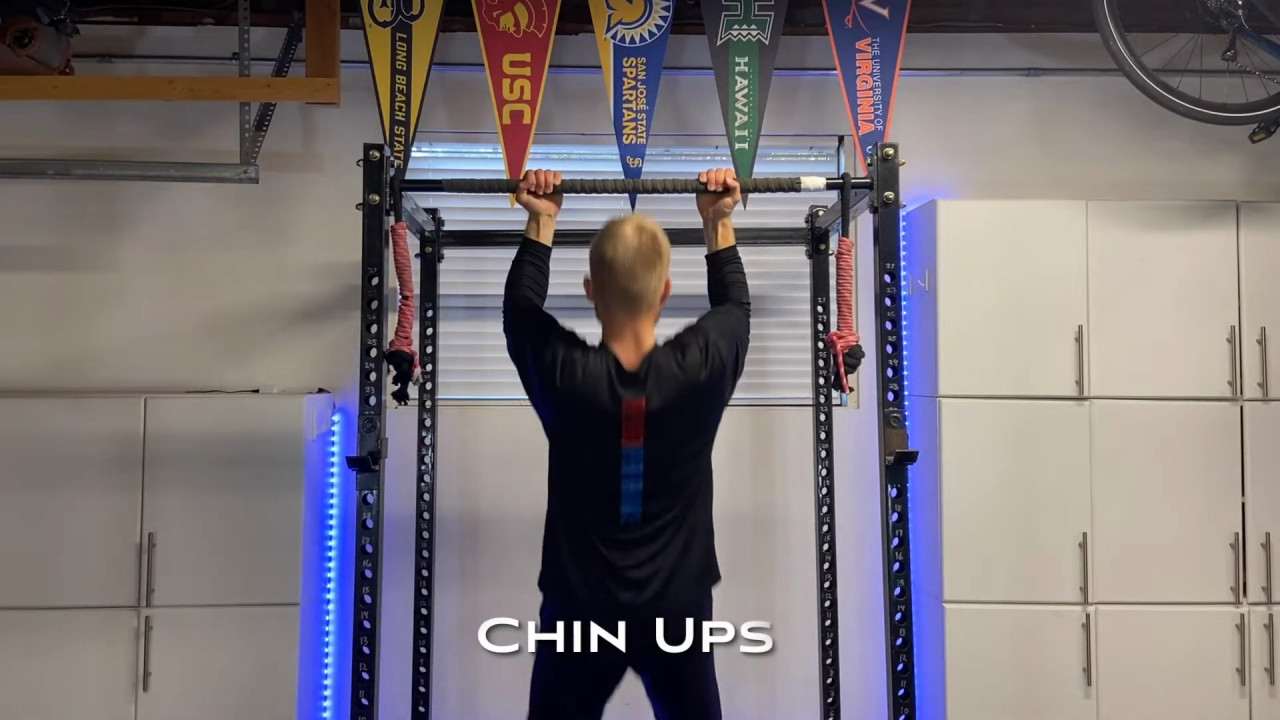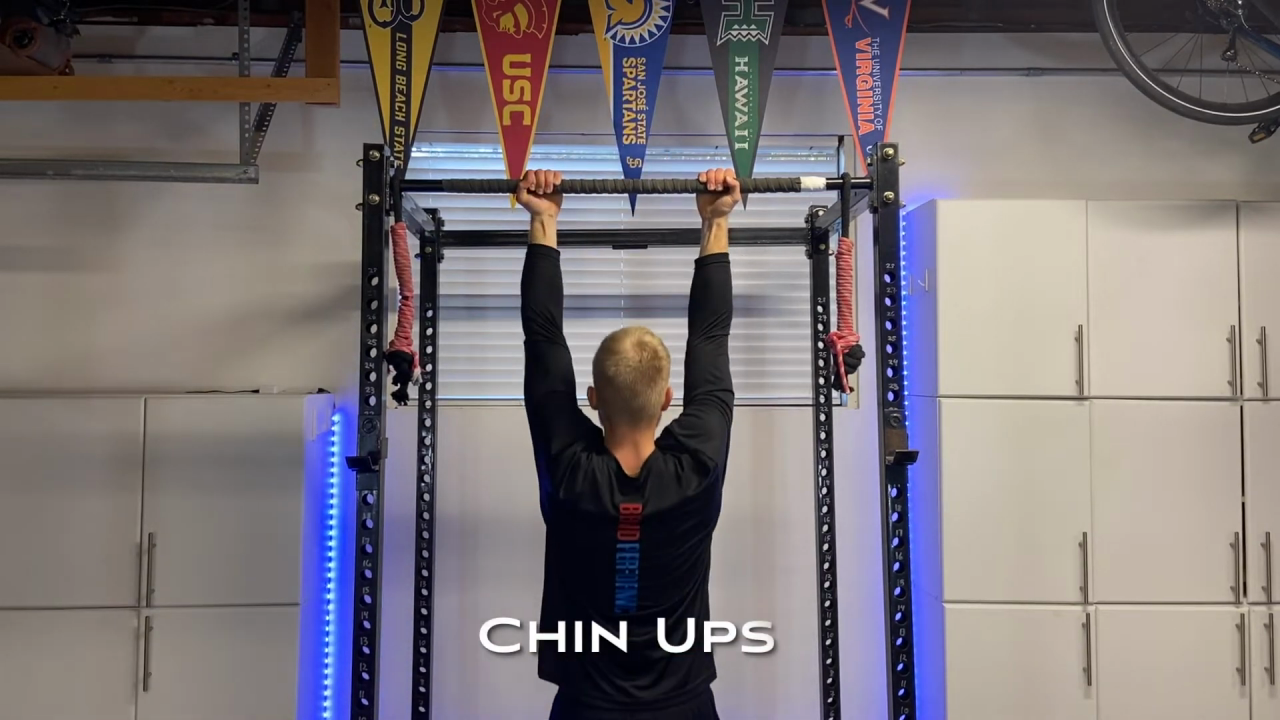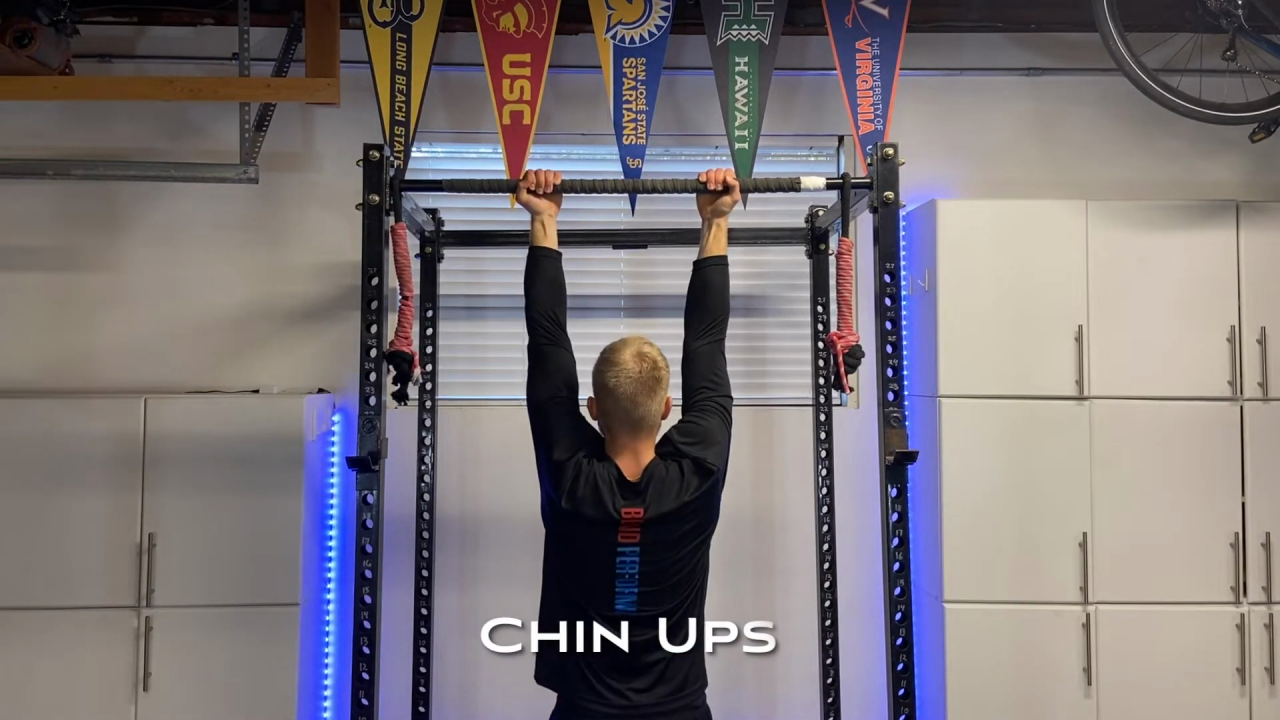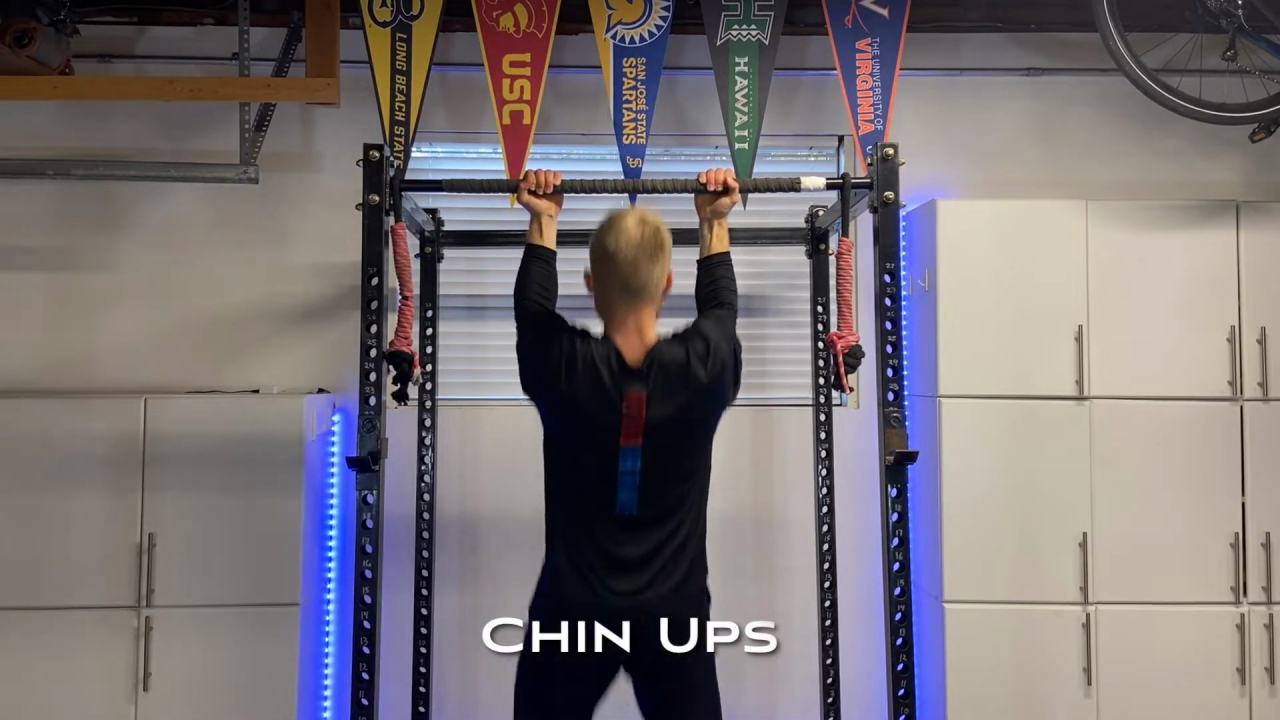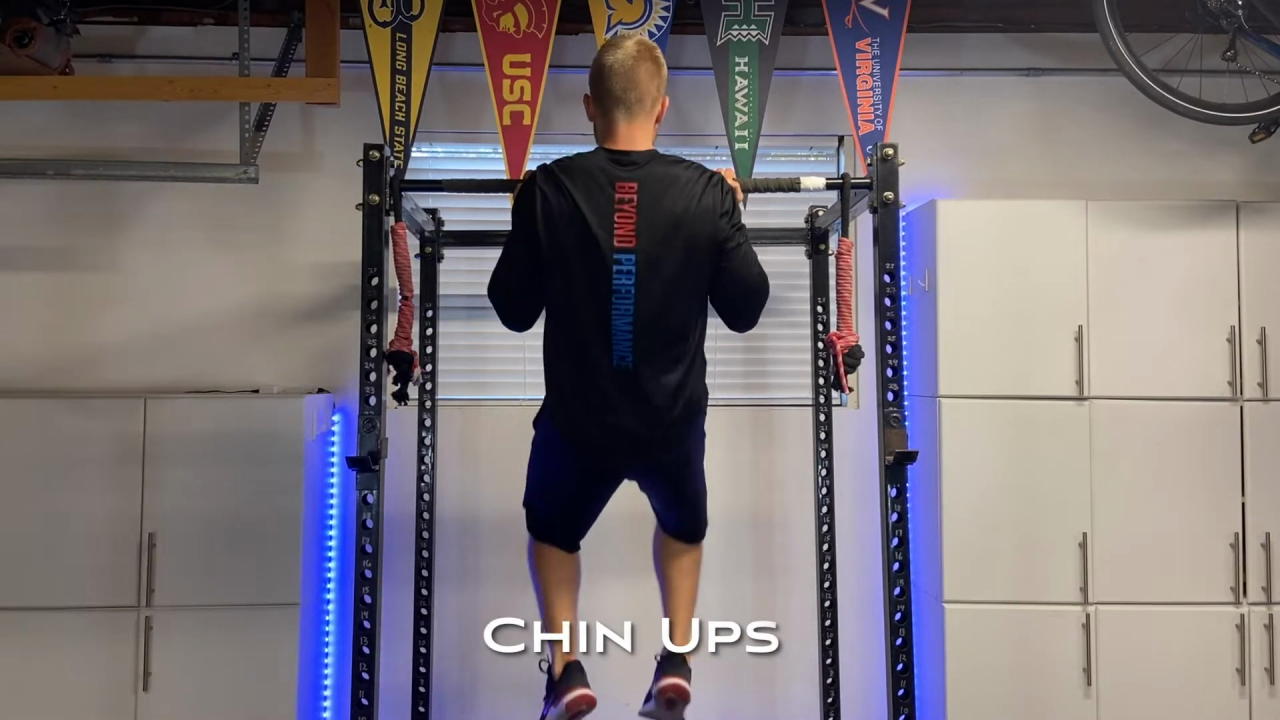
dt=0.5s
person 1, frame 1
left shoulder: (564, 379)
right shoulder: (699, 374)
left elbow: (520, 310)
right elbow: (734, 307)
left wrist: (541, 221)
right wrist: (719, 222)
left hip: (580, 608)
right hip: (677, 610)
person 1, frame 2
left shoulder: (567, 475)
right shoulder: (698, 469)
left elbow: (542, 335)
right elbow: (712, 334)
left wrist: (543, 222)
right wrist: (715, 224)
person 1, frame 3
left shoulder: (569, 478)
right shoulder: (696, 474)
left elbow: (547, 338)
right elbow: (706, 338)
left wrist: (544, 223)
right wrist: (714, 224)
person 1, frame 4
left shoulder: (564, 369)
right shoulder: (702, 368)
left elbow: (533, 312)
right elbow: (720, 310)
left wrist: (542, 222)
right wrist: (715, 222)
left hip: (574, 611)
right hip: (674, 611)
person 1, frame 5
left shoulder: (548, 188)
right shoulder: (706, 193)
left elbow: (513, 309)
right elbow: (745, 309)
left hip: (576, 422)
right hip: (672, 422)
left knee: (553, 531)
right knee: (683, 527)
right ankle: (675, 664)
